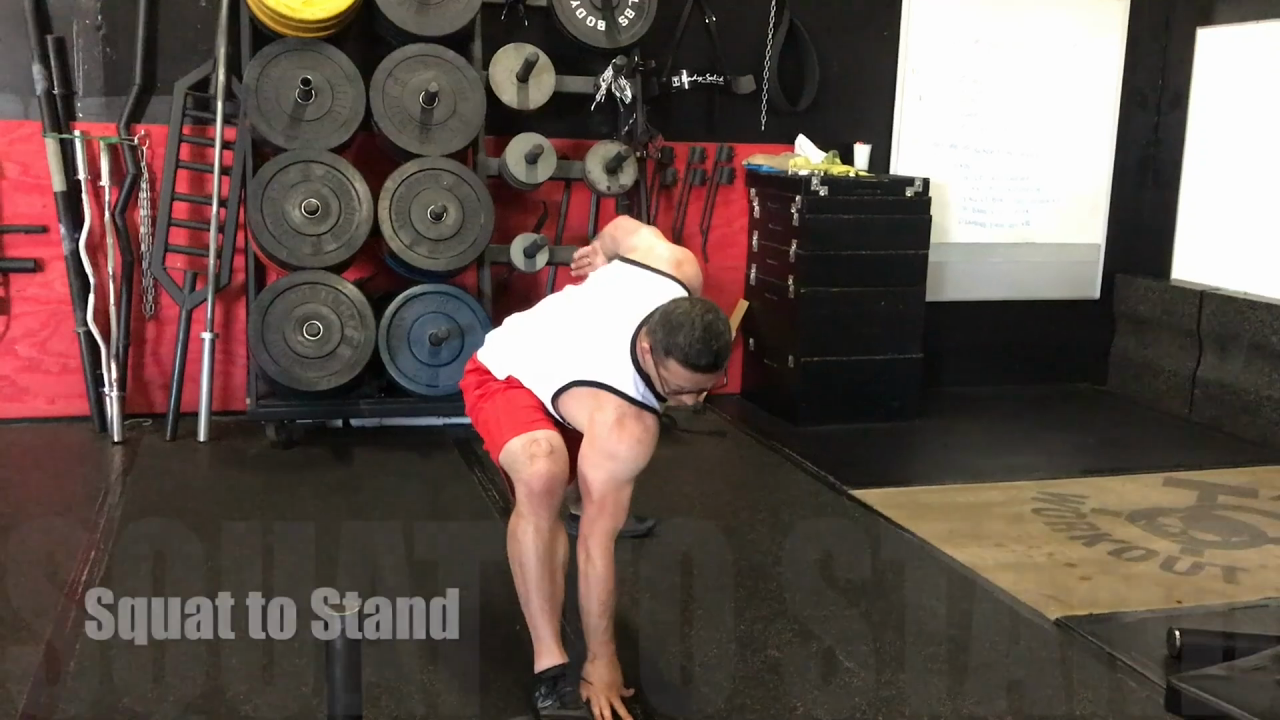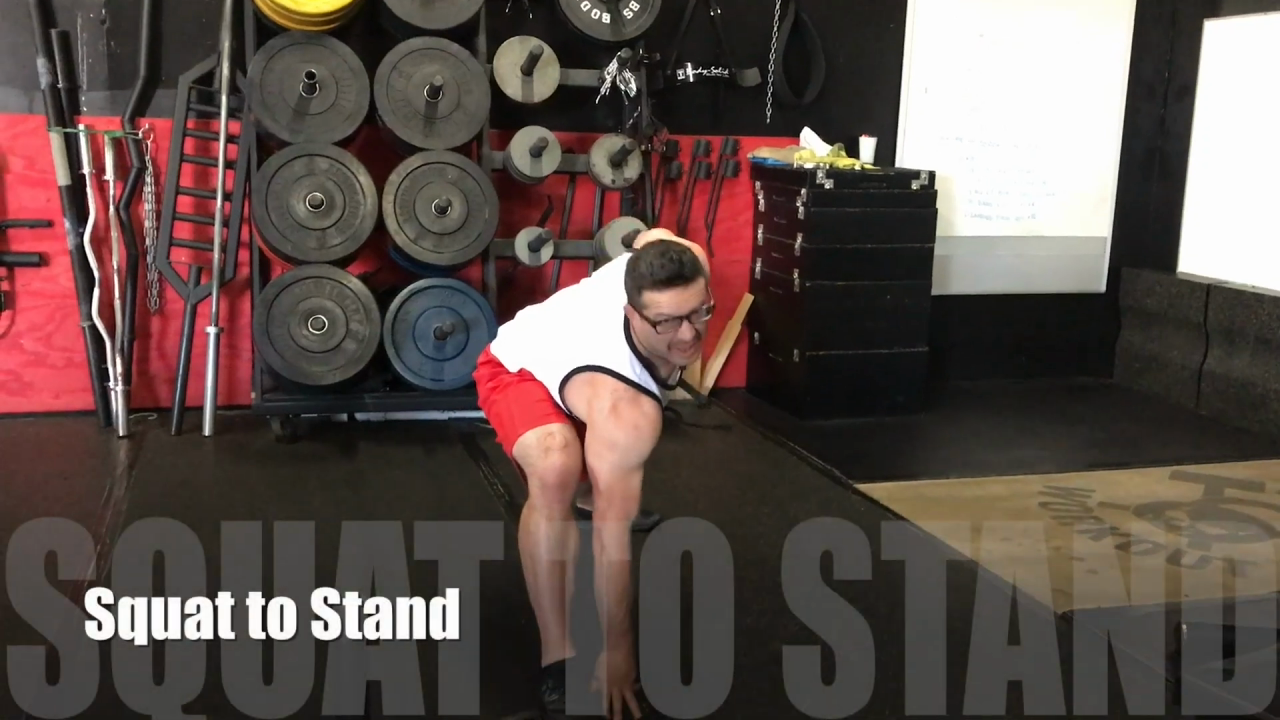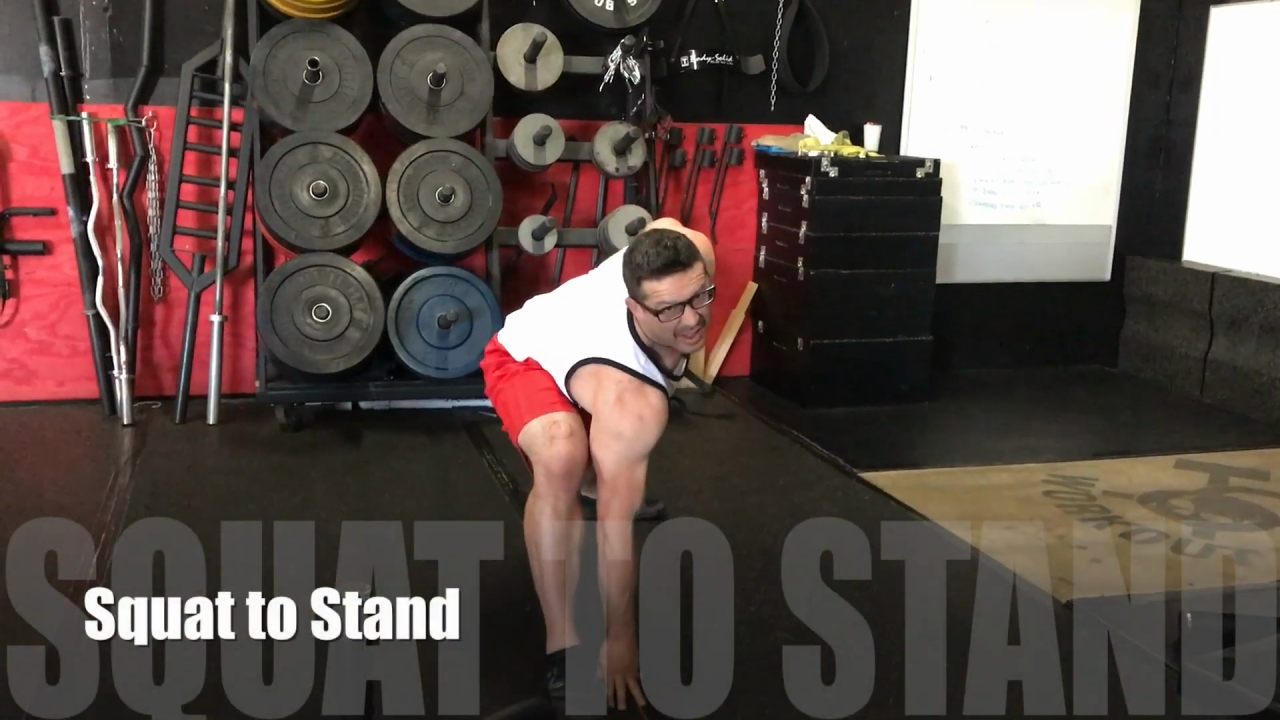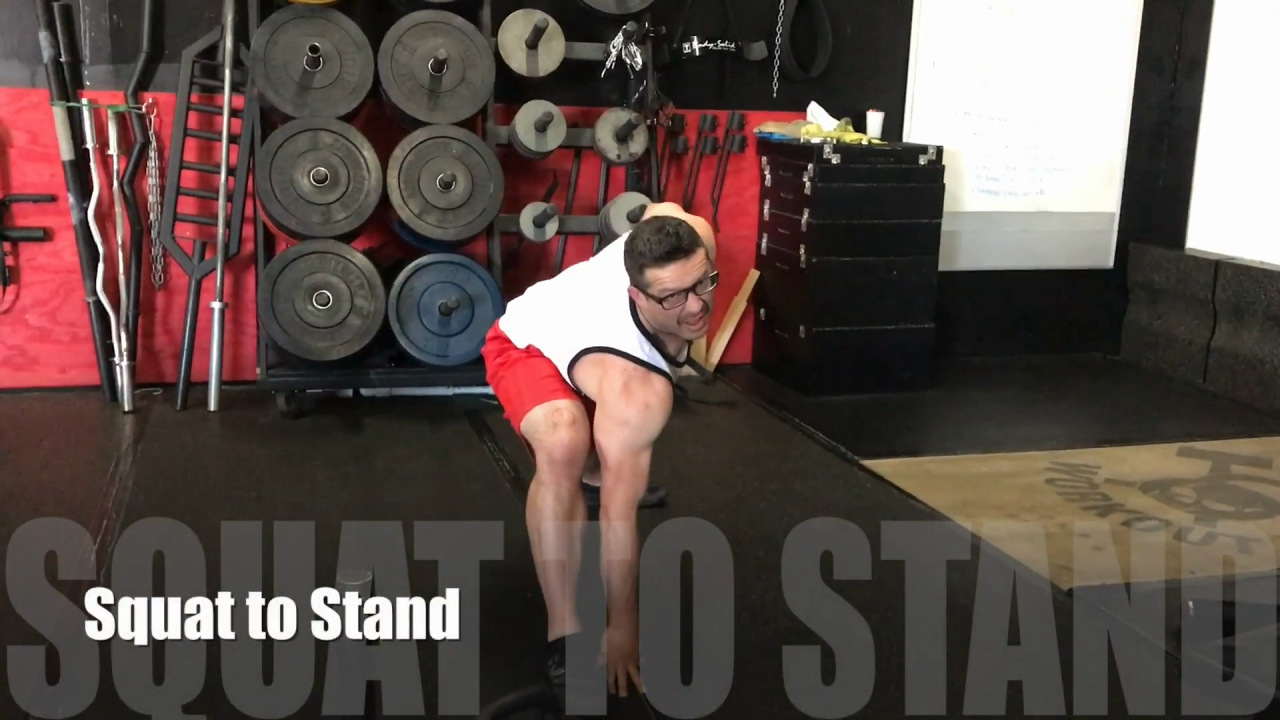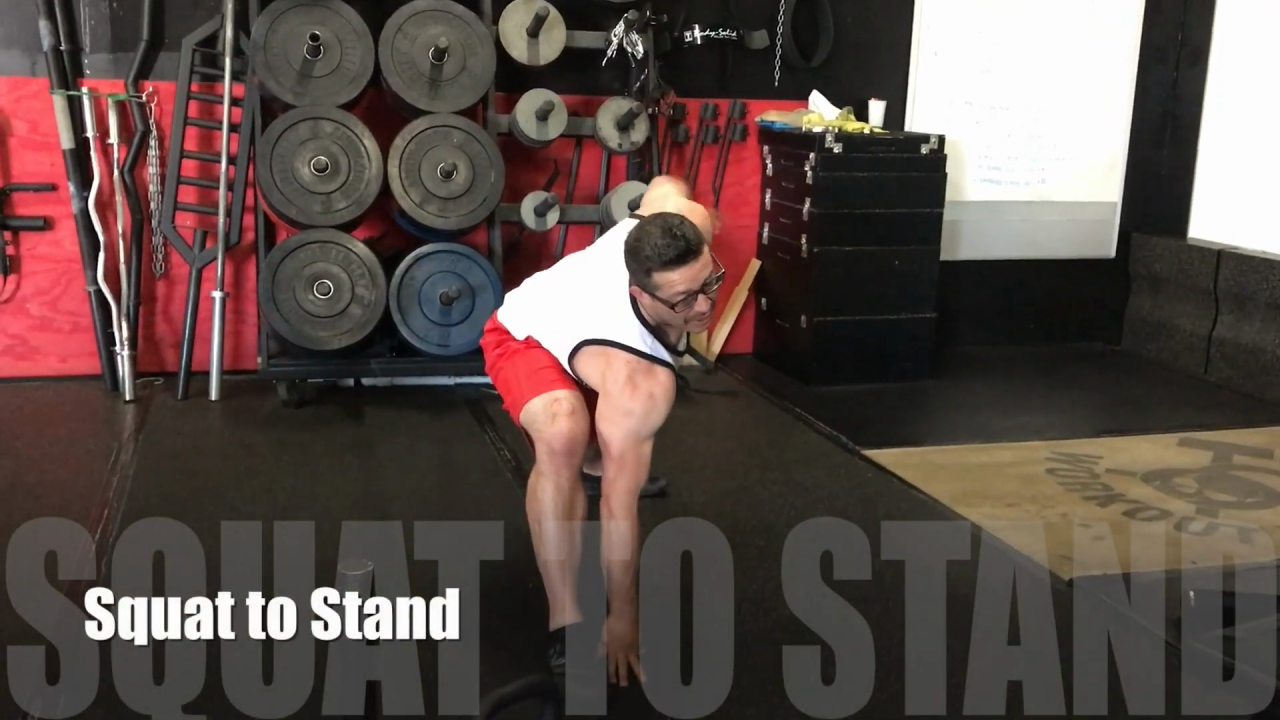
dt=0.3s
person 1, frame 1
left shoulder: (677, 267)
right shoulder: (623, 424)
left elbow: (621, 224)
right elbow: (596, 543)
left wrist: (603, 249)
right wrist: (601, 661)
left hip: (554, 345)
right hip: (505, 375)
right knee: (542, 477)
left ankle: (581, 484)
right ankle: (551, 666)
person 1, frame 2
left shoulder: (685, 265)
right shoulder: (622, 406)
left elbow: (651, 237)
right elbow: (610, 535)
right wrist: (617, 654)
left hip: (565, 337)
right hip: (518, 367)
right knee: (557, 469)
left ankle: (595, 476)
right ankle: (558, 660)
person 1, frame 3
left shoulder: (692, 253)
right shoulder: (628, 398)
left elbow: (663, 226)
right elbow: (615, 525)
right wrist: (621, 642)
left hip: (572, 326)
right hip: (526, 357)
right knee: (562, 460)
left ankle: (599, 476)
right ankle: (563, 647)
person 1, frame 4
left shoulder: (689, 238)
right shoulder: (633, 387)
left elbow: (659, 207)
right elbow: (618, 512)
right wrist: (622, 631)
left hip: (572, 316)
right hip: (526, 343)
right knee: (565, 445)
left ankle: (597, 461)
right ankle: (564, 634)
person 1, frame 5
left shoulder: (685, 224)
right shoulder: (638, 382)
left elbow: (665, 185)
right elbow: (619, 505)
right wrist: (623, 621)
left hip: (572, 305)
right hip: (525, 334)
right knee: (564, 435)
left ankle: (594, 450)
right ankle: (566, 622)
